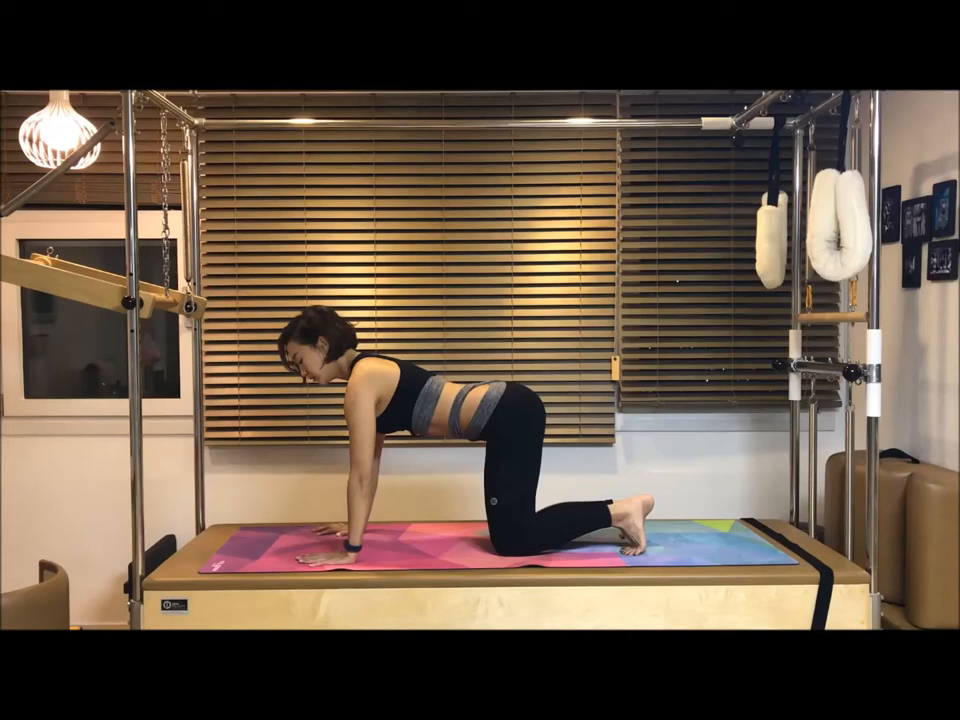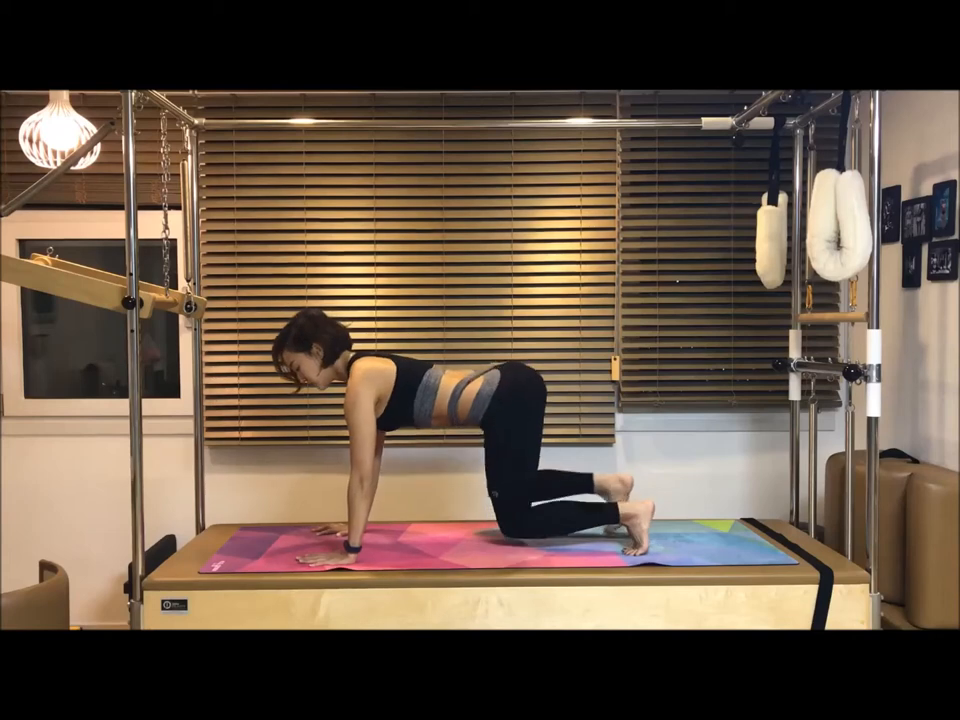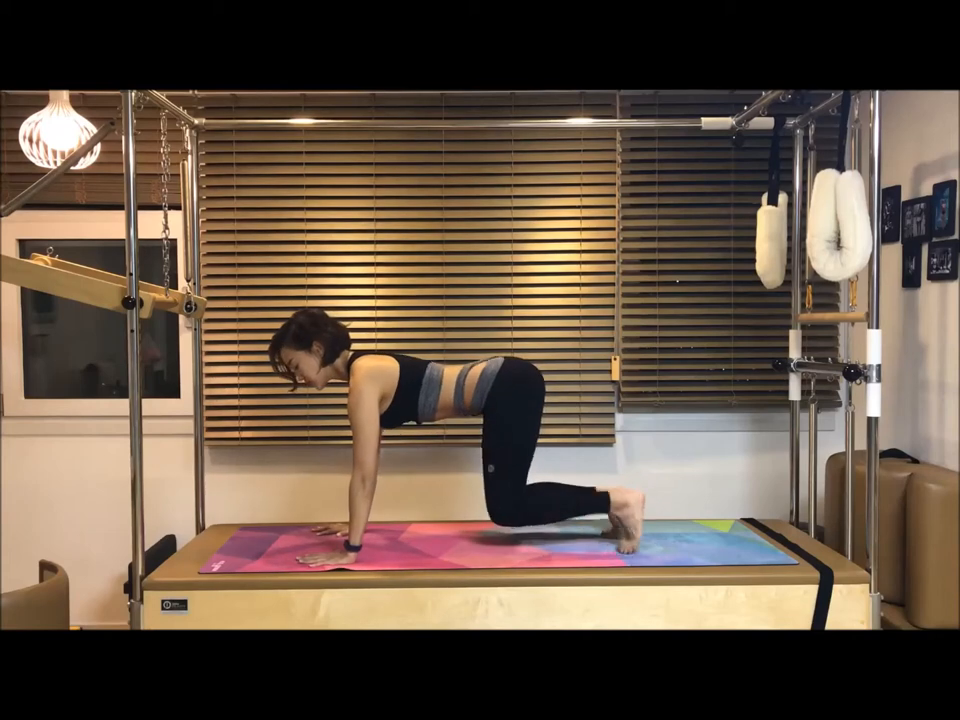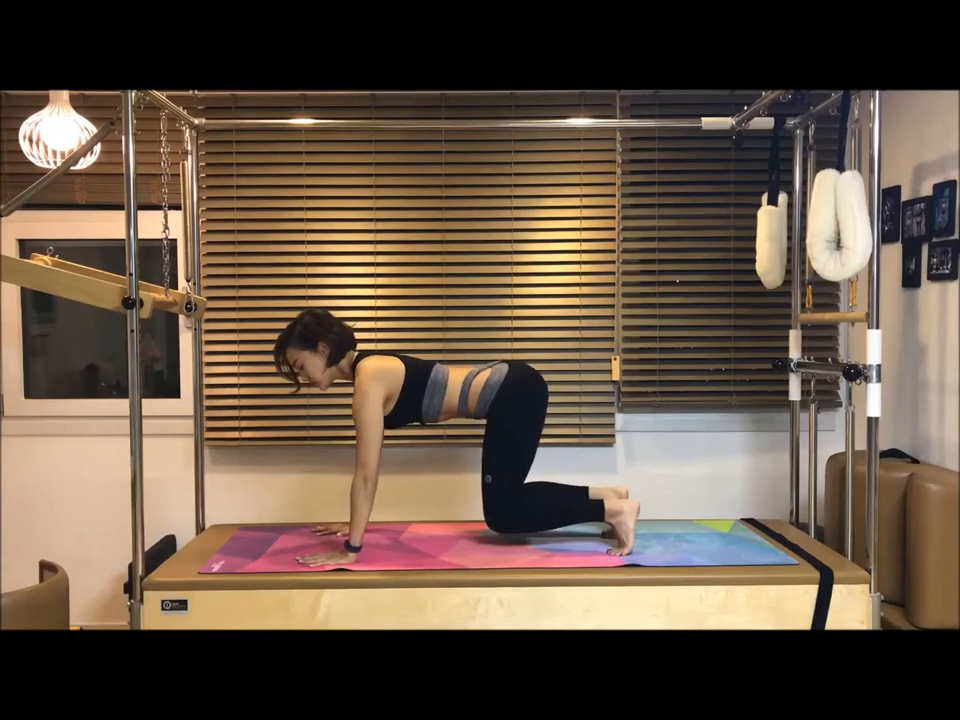
dt=0.3s
person 1, frame 1
left shoulder: (360, 384)
right shoulder: (369, 373)
left elbow: (361, 474)
right elbow: (372, 463)
left wrist: (350, 549)
right wrist: (356, 525)
left hip: (511, 415)
right hip: (509, 407)
left knee: (510, 540)
right knee: (513, 522)
left ankle: (621, 513)
right ankle: (624, 508)
person 1, frame 2
left shoulder: (359, 385)
right shoulder: (369, 371)
left elbow: (361, 473)
right elbow: (373, 462)
left wrist: (351, 549)
right wrist: (354, 524)
left hip: (508, 402)
right hip: (509, 387)
left knee: (515, 521)
right knee: (507, 491)
left ankle: (627, 512)
right ankle: (605, 484)
person 1, frame 3
left shoulder: (362, 380)
right shoulder: (367, 371)
left elbow: (364, 472)
right elbow: (368, 465)
left wrist: (351, 548)
right wrist: (355, 524)
left hip: (510, 387)
right hip: (507, 383)
left knee: (505, 507)
right knee: (506, 494)
left ankle: (619, 502)
right ankle: (612, 498)
person 1, frame 4
left shoulder: (368, 381)
right shoulder: (370, 370)
left elbow: (366, 474)
right elbow: (369, 469)
left wrist: (351, 549)
right wrist: (354, 524)
left hip: (515, 394)
right hip: (509, 388)
left knee: (501, 515)
right knee: (504, 496)
left ankle: (613, 509)
right ankle: (605, 495)
